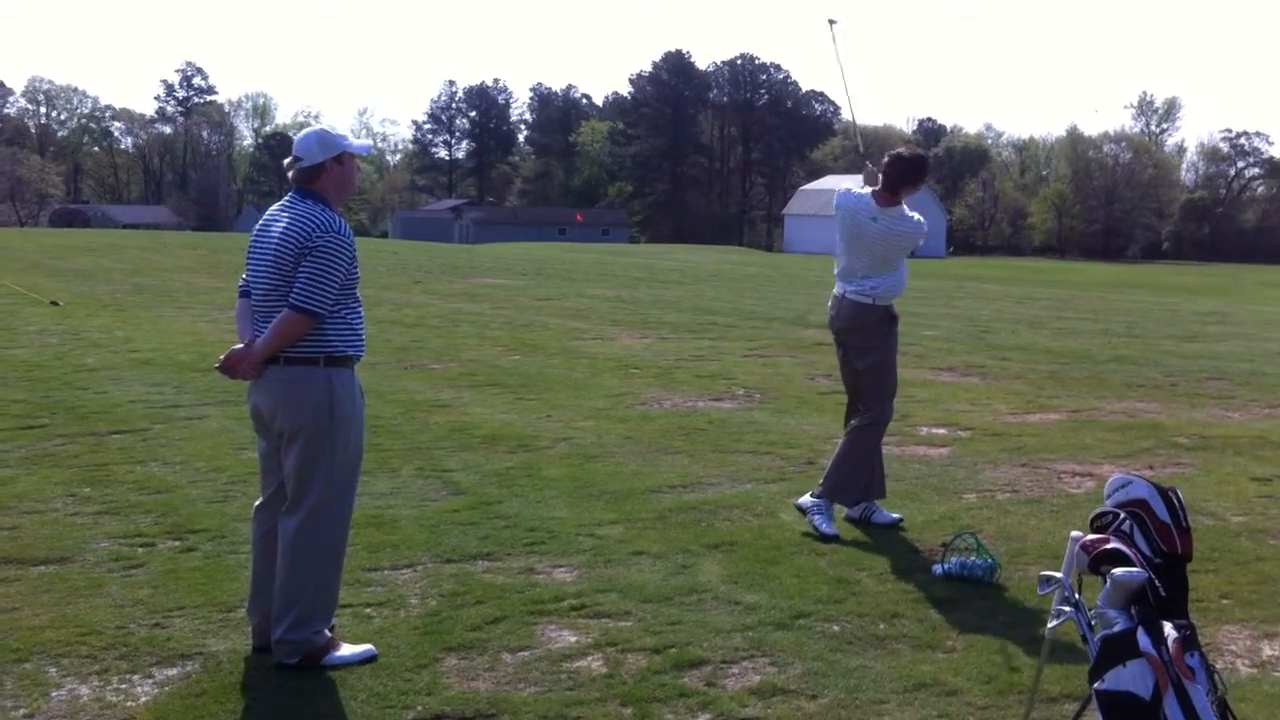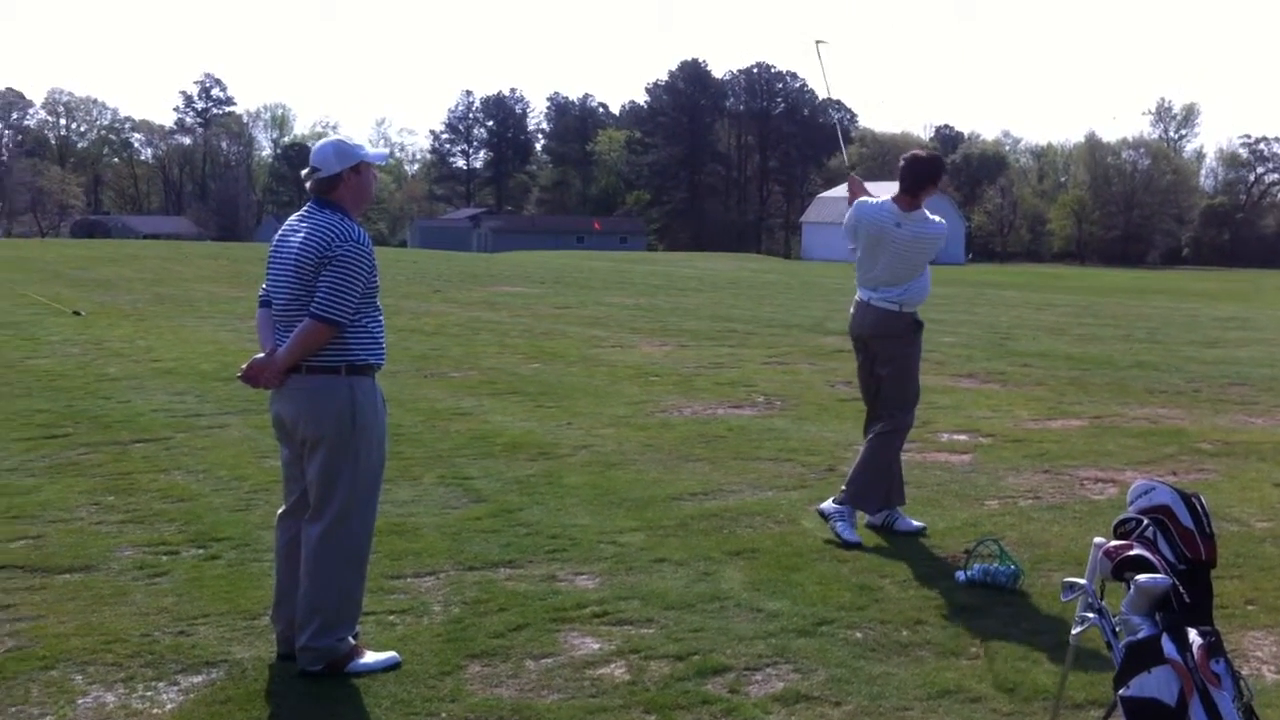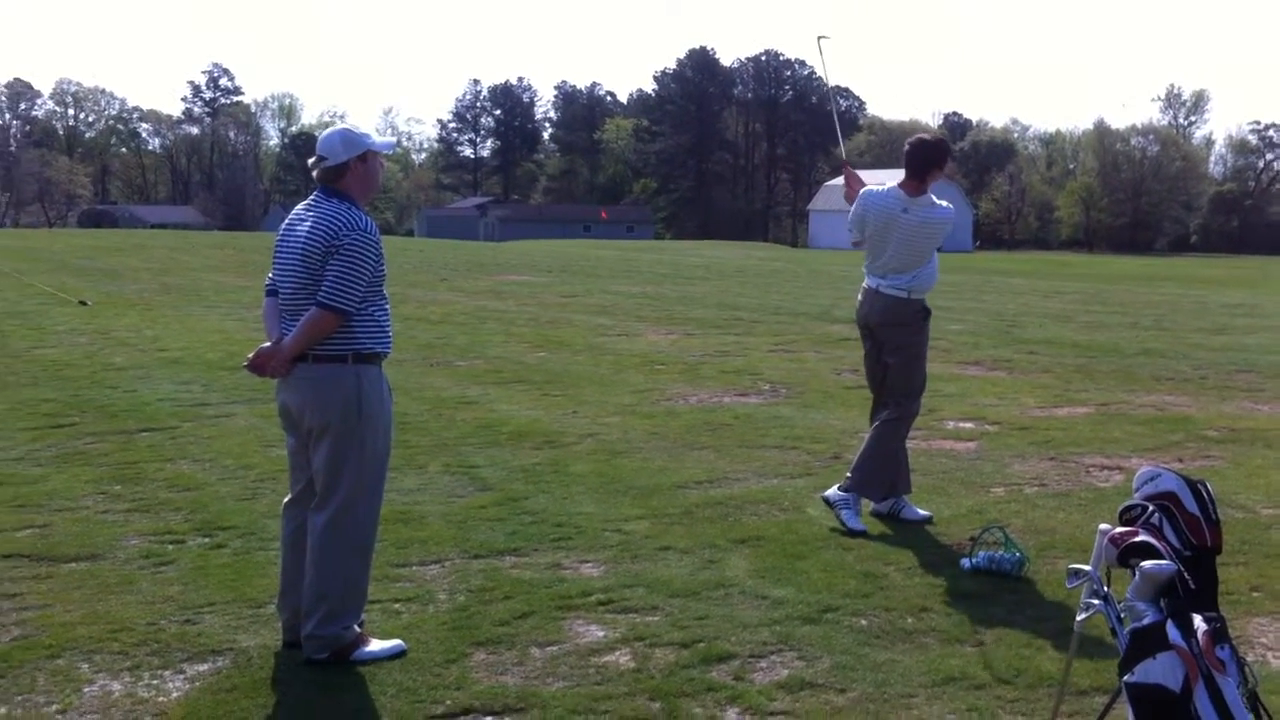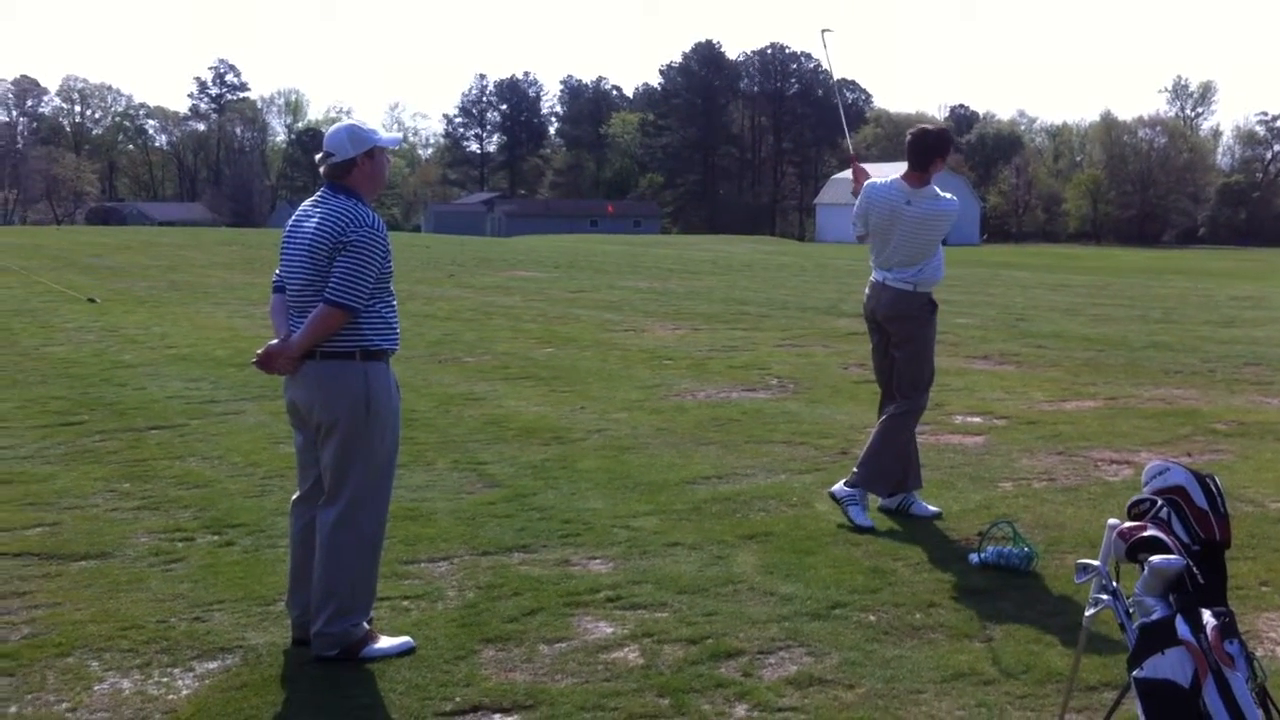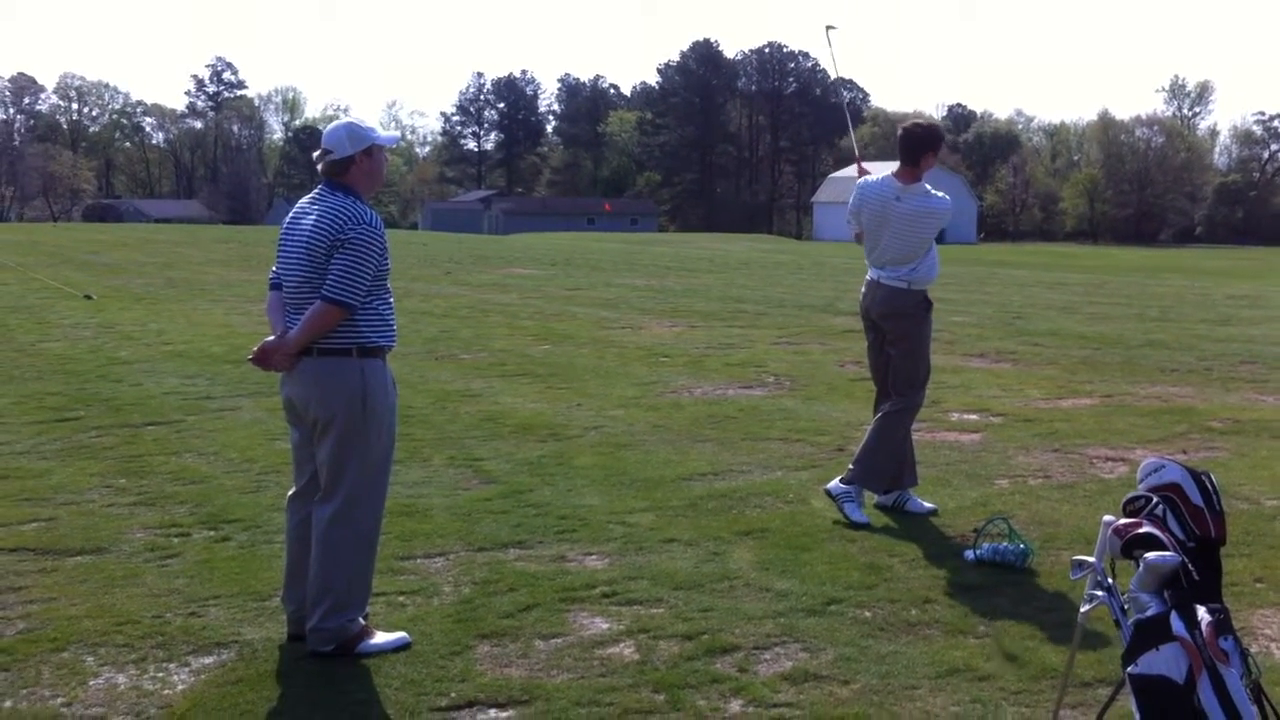
dt=0.2s
person 1, frame 1
left shoulder: (272, 219)
right shoulder: (330, 230)
left elbow: (248, 295)
right elbow: (302, 313)
left wrist: (249, 350)
right wrist: (254, 356)
left hip: (272, 382)
right hip: (318, 383)
left knee: (276, 505)
right knee: (315, 513)
left ankle: (269, 625)
right ankle: (301, 639)
person 1, frame 2
left shoulder: (291, 230)
right shoulder: (349, 238)
left elbow: (268, 304)
right elbow: (324, 322)
left wrist: (271, 360)
right wrist: (276, 366)
left hip: (294, 392)
right hip: (339, 392)
left knee: (300, 513)
right knee: (339, 521)
left ankle: (294, 632)
right ankle: (325, 646)
person 1, frame 3
left shoulder: (297, 218)
right shoulder: (355, 227)
left elbow: (275, 294)
right elbow: (330, 310)
left wrist: (278, 349)
right wrist: (283, 354)
left hip: (300, 381)
right hip: (346, 381)
left knee: (306, 502)
right knee: (345, 509)
left ankle: (299, 620)
right ankle: (331, 634)
person 1, frame 4
left shoulder: (303, 215)
right shoulder: (362, 224)
left elbow: (282, 291)
right elbow: (338, 307)
left wrist: (284, 345)
right wrist: (291, 351)
left hip: (308, 378)
right hip: (353, 378)
left knee: (314, 500)
right knee: (353, 506)
left ankle: (309, 618)
right ankle: (340, 632)
person 1, frame 5
left shoulder: (301, 212)
right shoulder: (361, 222)
left elbow: (278, 287)
right elbow: (335, 304)
left wrist: (282, 342)
right wrist: (288, 347)
left hip: (304, 374)
right hip: (350, 374)
left knee: (310, 495)
right knee: (349, 502)
left ankle: (303, 613)
right ankle: (335, 627)
person 2, frame 1
left shoulder: (847, 199)
right shoulder: (913, 228)
left wrist: (874, 186)
right wrist: (876, 189)
left hip: (841, 306)
right hip: (874, 317)
left knee: (862, 407)
right knee: (875, 412)
left ankle: (861, 499)
right ankle: (821, 497)
person 2, frame 2
left shoulder: (864, 211)
right shoulder: (936, 231)
left hip: (863, 314)
right hip: (898, 324)
left knee: (880, 415)
right knee: (896, 419)
left ankle: (882, 507)
right ankle: (844, 503)
person 2, frame 3
left shoulder: (870, 199)
right shoulder: (943, 216)
left hip: (870, 302)
right hip: (906, 312)
left knee: (887, 403)
right knee: (902, 406)
left ankle: (888, 494)
right ankle: (848, 490)
person 2, frame 4
left shoulder: (873, 191)
right shoulder: (947, 208)
left hip: (877, 295)
right hip: (913, 305)
left knee: (895, 397)
right knee: (909, 401)
left ankle: (897, 490)
right ankle: (855, 485)
person 2, frame 5
left shoulder: (866, 188)
right shoulder: (939, 206)
left hip: (873, 293)
right hip: (908, 303)
left knee: (890, 394)
right knee: (905, 398)
left ankle: (894, 487)
right ankle: (851, 482)
